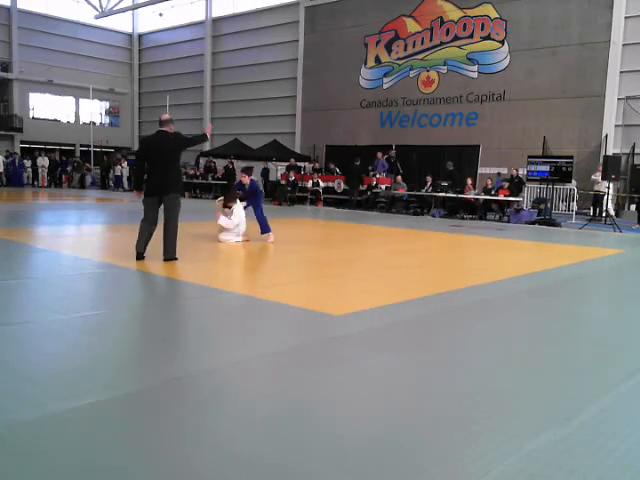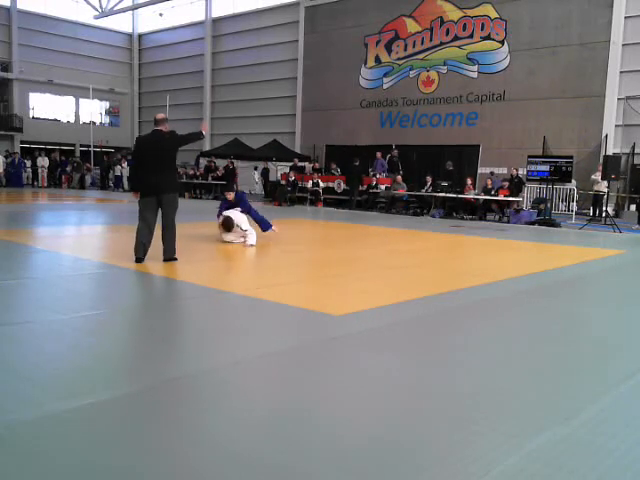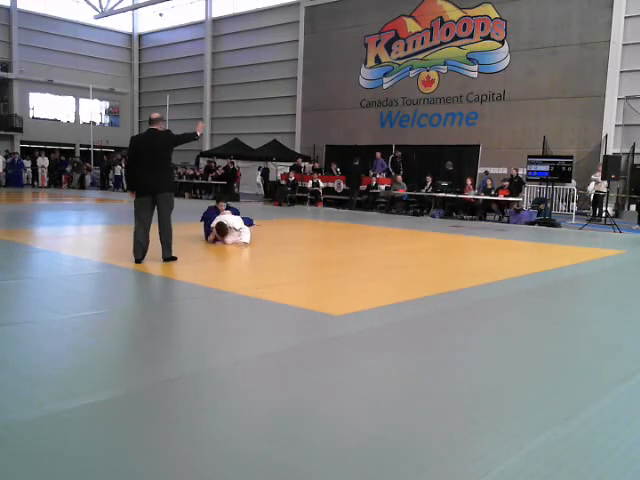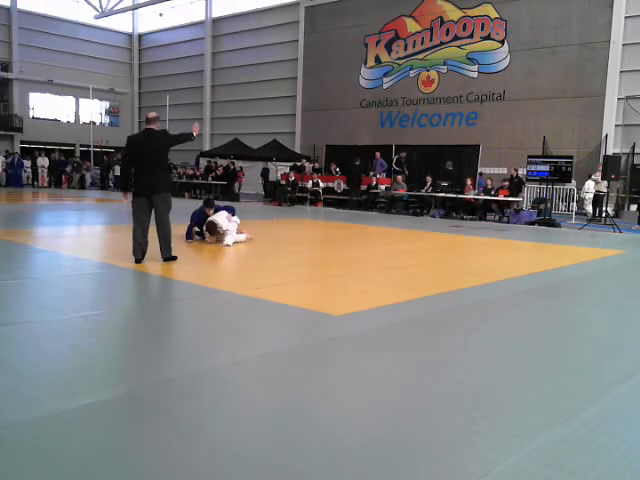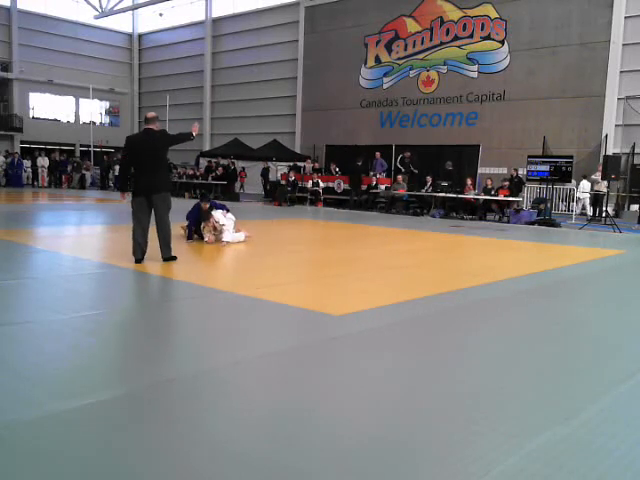
dt=0.2s
person 1, frame 1
left shoulder: (146, 141)
right shoulder: (176, 139)
left elbow: (139, 165)
right elbow: (193, 140)
left wrist: (138, 186)
right wrist: (206, 135)
left hip: (152, 187)
right hip: (171, 187)
left knee: (148, 219)
right knee: (171, 221)
left ankle: (140, 251)
right ankle: (169, 254)
person 1, frame 2
left shoulder: (141, 141)
right shoulder: (171, 138)
left elbow: (135, 166)
right elbow: (188, 138)
left wrist: (135, 187)
right wrist: (202, 132)
left hip: (148, 187)
right hip: (168, 187)
left knee: (145, 221)
right knee: (169, 221)
left ankle: (139, 254)
right ankle: (168, 254)
person 1, frame 3
left shoulder: (136, 140)
right shoulder: (166, 137)
left elbow: (130, 166)
right elbow: (183, 138)
left wrist: (132, 187)
right wrist: (197, 133)
left hip: (143, 187)
right hip: (163, 186)
left knee: (142, 221)
right knee: (165, 220)
left ankle: (139, 255)
right ankle: (167, 254)
person 1, frame 4
left shoulder: (132, 140)
right shoulder: (163, 137)
left elbow: (125, 165)
right elbow: (179, 138)
left wrist: (125, 187)
right wrist: (193, 134)
left hip: (140, 187)
right hip: (160, 186)
left knee: (140, 222)
right knee: (163, 220)
left ankle: (139, 255)
right ankle: (167, 254)
person 1, frame 5
left shoulder: (131, 140)
right shoulder: (162, 137)
left elbow: (125, 165)
right elbow: (178, 138)
left wrist: (123, 187)
right wrist: (192, 133)
left hip: (140, 187)
right hip: (160, 186)
left knee: (140, 222)
right knee: (163, 220)
left ankle: (138, 255)
right ankle: (166, 254)
